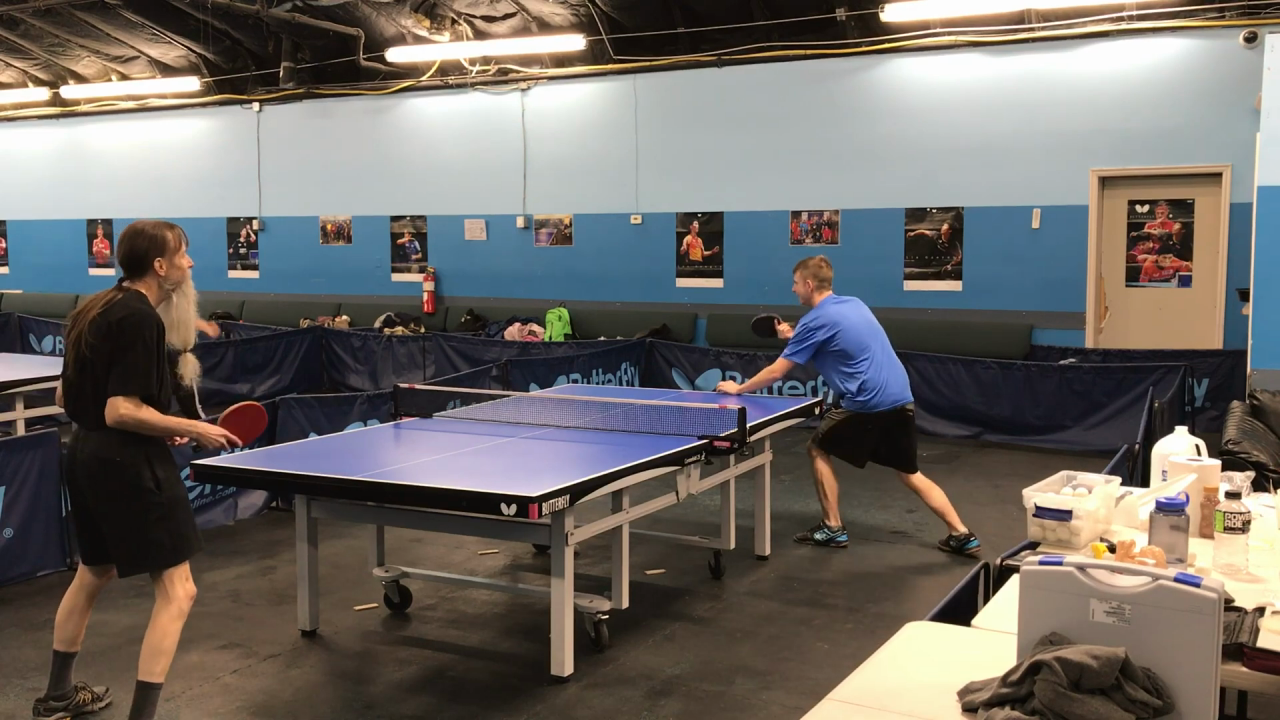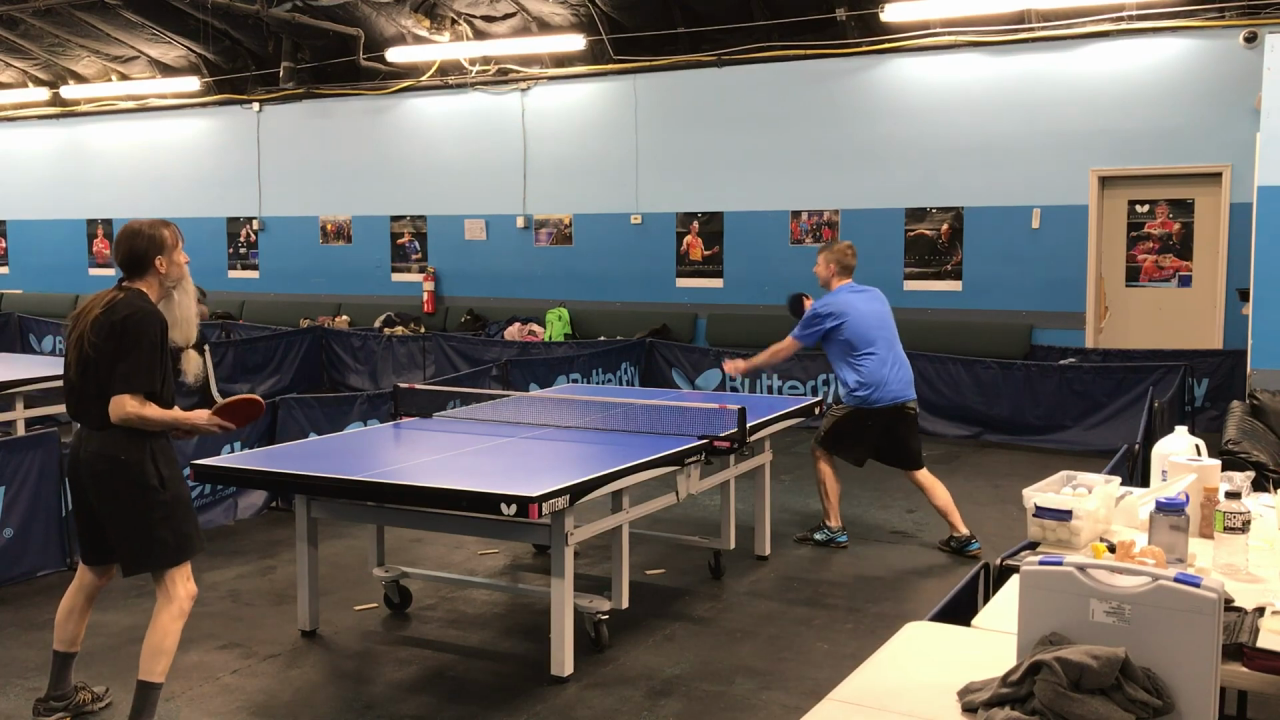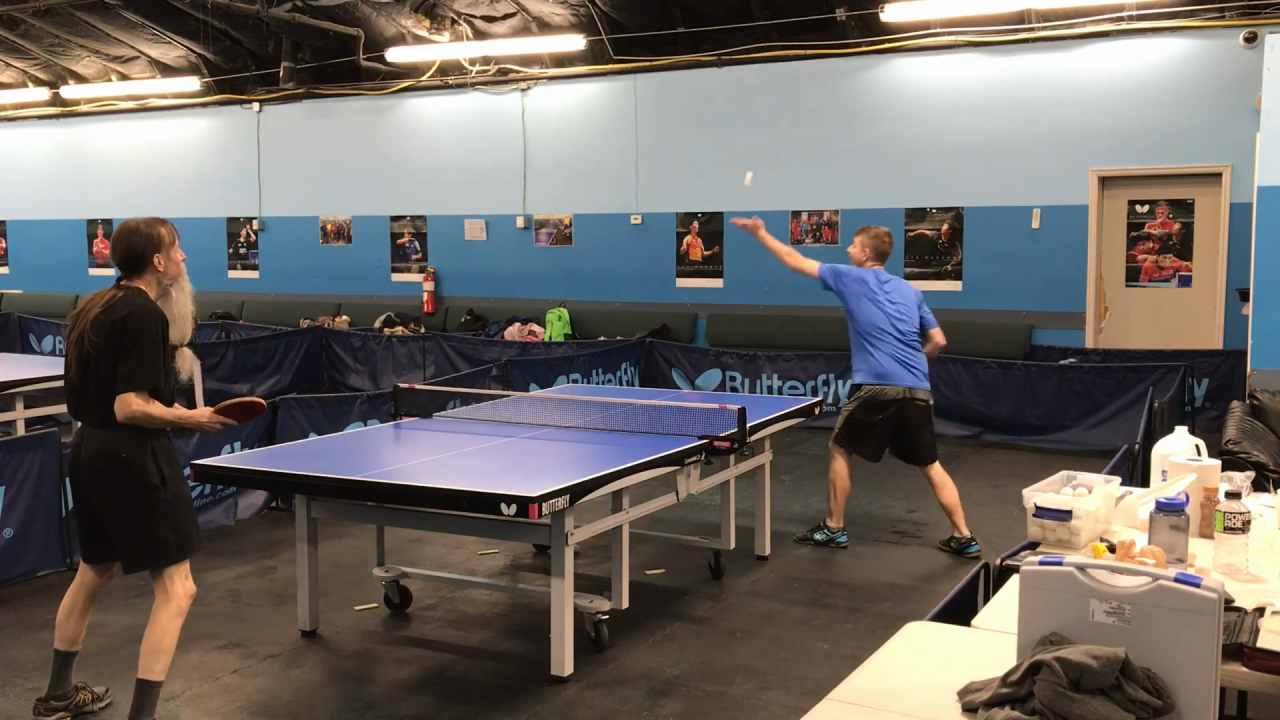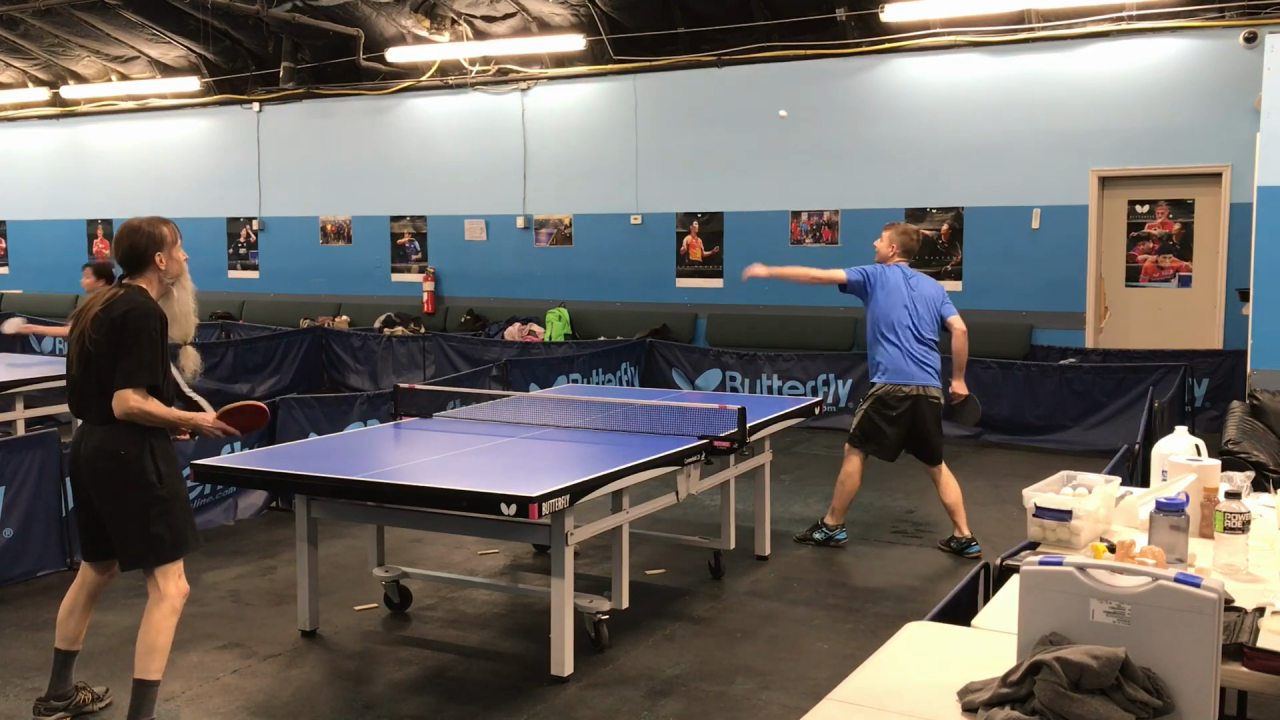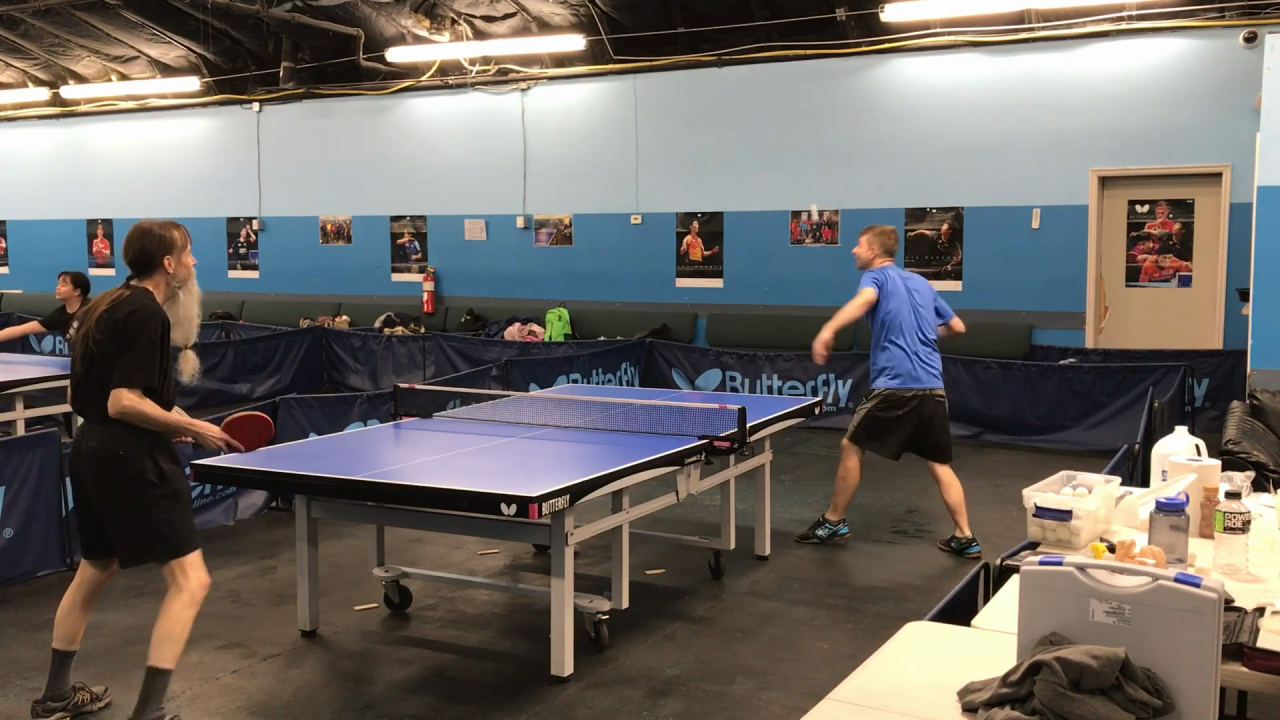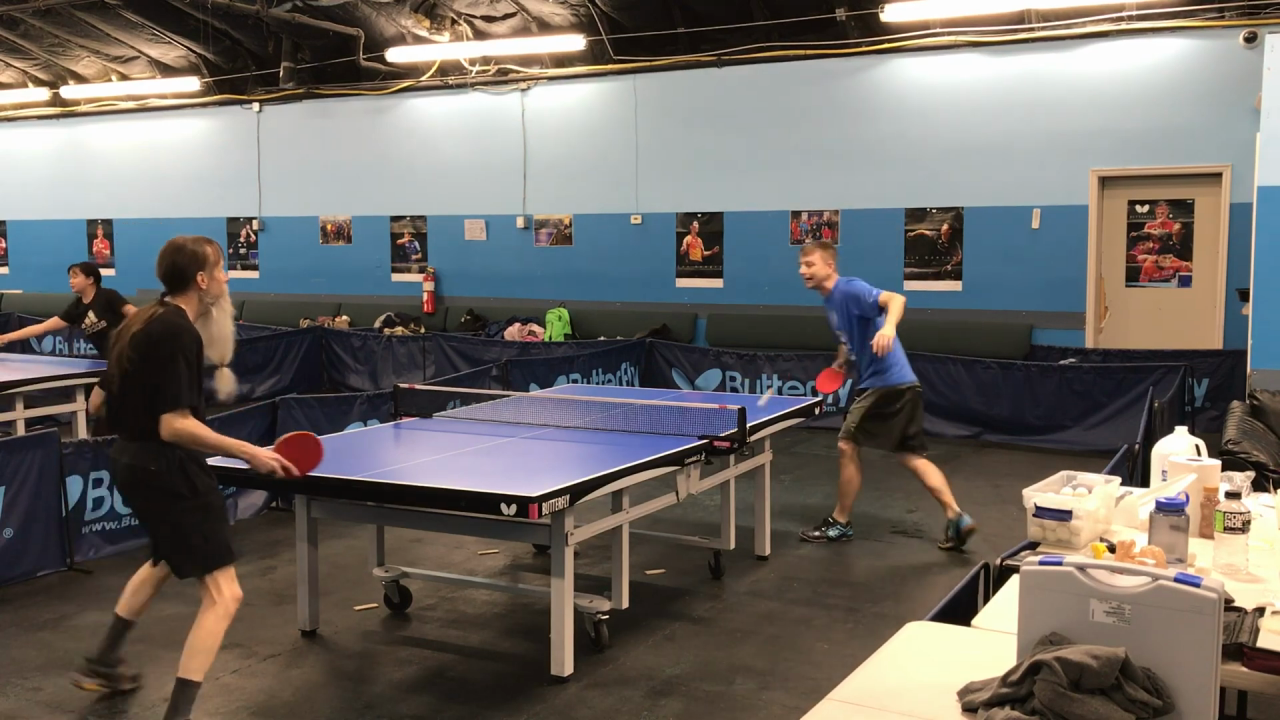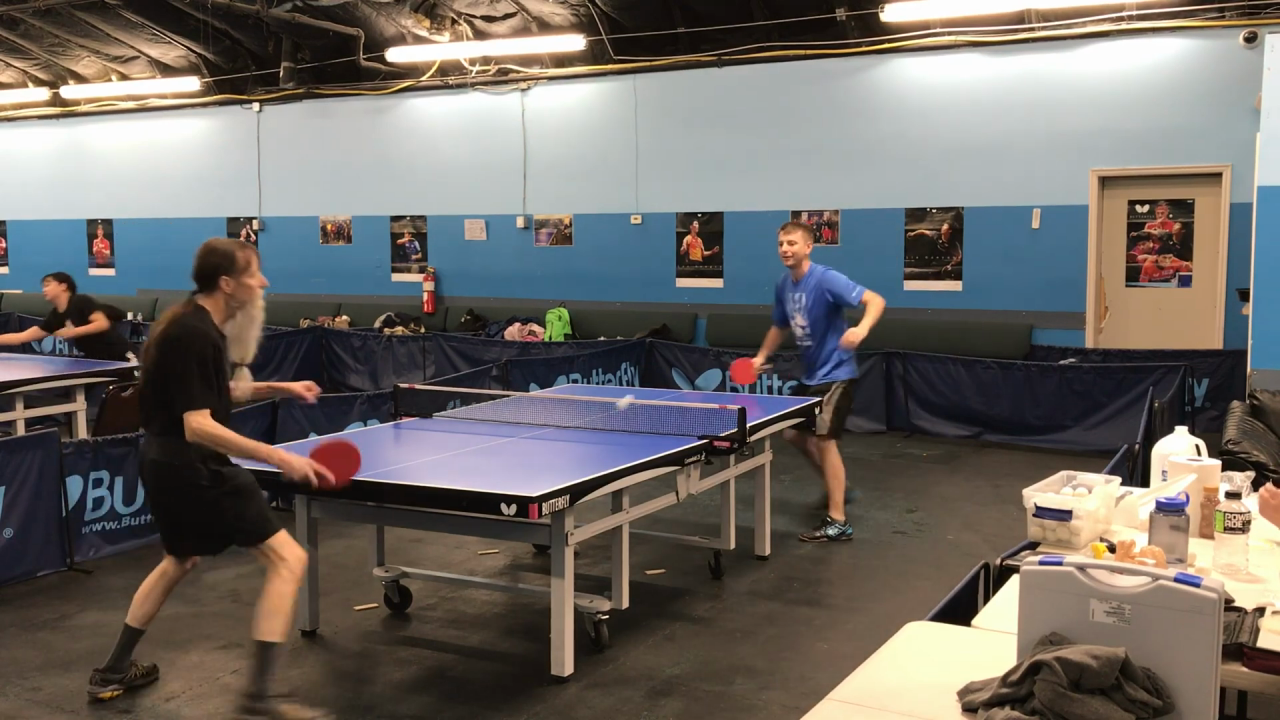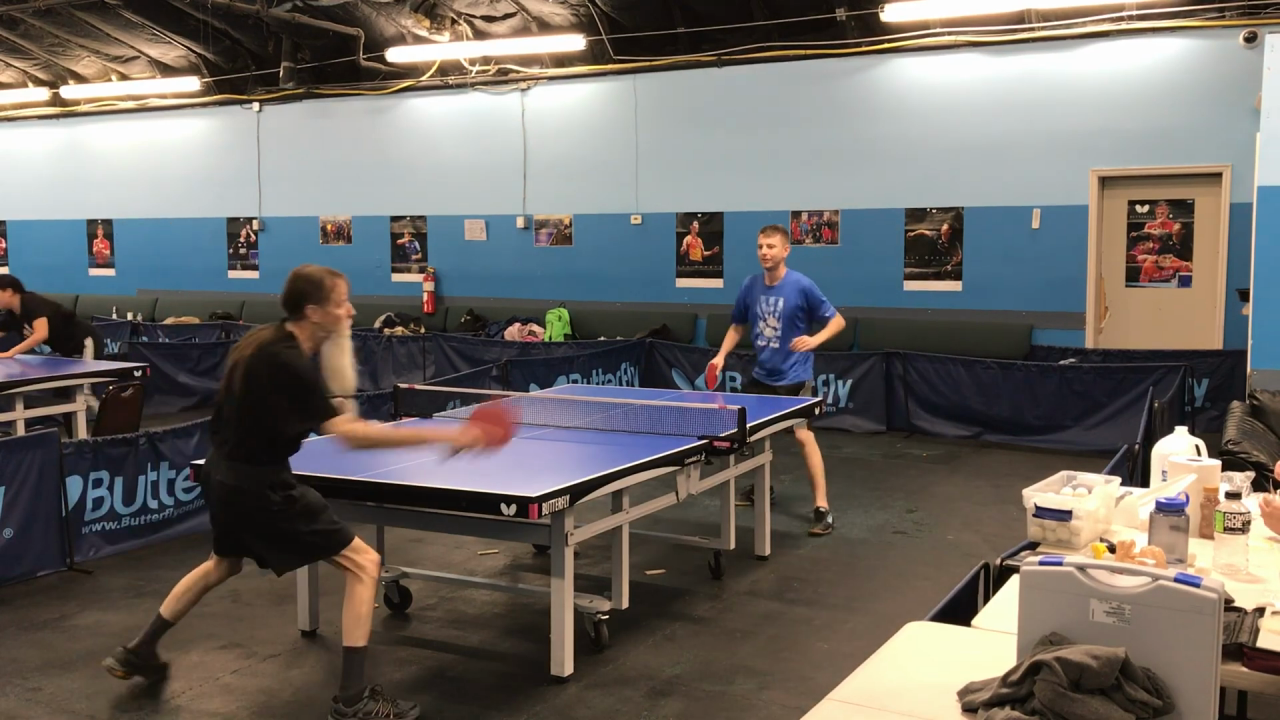
dt=0.3s
person 1, frame 1
left shoulder: (95, 309)
right shoulder: (140, 320)
left elbow: (65, 397)
right elbow: (121, 412)
right wrist: (193, 429)
left hip: (87, 454)
right hip: (128, 464)
left knee: (93, 572)
right knee: (176, 591)
person 1, frame 2
left shoulder: (95, 309)
right shoulder: (143, 318)
left elbow: (91, 394)
right elbow: (126, 409)
left wrist: (165, 414)
right wrist: (190, 420)
left hip: (89, 453)
right hip: (131, 461)
left knee: (93, 572)
right knee: (178, 591)
person 1, frame 3
left shoulder: (95, 308)
right shoulder: (143, 316)
right elbow: (131, 409)
left wrist: (169, 410)
right wrist: (191, 418)
left hip: (91, 451)
right hip: (131, 458)
left knee: (94, 571)
right knee: (176, 589)
person 1, frame 4
left shoulder: (98, 306)
right shoulder: (144, 313)
right elbow: (128, 404)
left wrist: (167, 416)
right wrist: (192, 420)
left hip: (92, 448)
right hip: (130, 456)
left knee: (96, 570)
right knee: (169, 588)
person 1, frame 5
left shoulder: (107, 306)
right shoulder: (147, 315)
left elbow: (86, 392)
right elbow: (124, 403)
left wrist: (166, 419)
right wrist: (194, 427)
left hip: (93, 450)
right hip: (132, 458)
left knee: (94, 571)
right knee: (190, 581)
person 1, frame 6
left shoulder: (143, 322)
right shoulder: (179, 333)
left elbow: (115, 402)
right elbow: (175, 427)
right wrist: (250, 453)
left hip: (132, 461)
right hip: (164, 469)
left knee: (168, 558)
right knee: (222, 595)
left ankle: (103, 662)
person 1, frame 7
left shoulder: (201, 324)
right shoulder: (195, 336)
right elbow: (198, 427)
left wrist: (280, 388)
right wrist: (278, 458)
left hip: (165, 462)
right hip: (193, 466)
left knee: (179, 561)
right knee: (287, 558)
left ankle: (114, 670)
person 1, frame 8
left shoulder: (268, 342)
right shoulder: (286, 363)
right elbow: (350, 432)
left wrist: (327, 406)
right wrist: (439, 435)
left hip: (224, 474)
right hip: (258, 485)
left knee: (223, 562)
right knee: (363, 565)
left ankle: (138, 652)
person 2, frame 1
left shoulder: (815, 321)
right shoulder: (854, 304)
left elbow: (776, 372)
left wrist: (739, 388)
right wrist: (795, 334)
left hip: (867, 404)
right hip: (901, 399)
left knee: (818, 451)
right knee: (911, 474)
left ankle: (833, 528)
right ankle: (962, 534)
person 2, frame 2
left shoulder: (827, 307)
right shoulder: (875, 295)
left elbow: (784, 349)
left wrist: (744, 365)
left hip: (867, 400)
right hip: (904, 396)
left knee: (822, 451)
right knee: (917, 471)
left ankle: (833, 528)
right ankle: (963, 535)
person 2, frame 3
left shoulder: (851, 278)
right shoulder: (911, 291)
left elbow: (797, 261)
right elbow: (938, 341)
left wrist: (761, 235)
left hip: (876, 387)
right hip: (916, 390)
left knee: (839, 451)
right knee: (930, 466)
left ankle: (834, 528)
right ankle: (963, 537)
person 2, frame 4
left shoulder: (876, 275)
right shoulder: (934, 287)
left elbow: (821, 276)
right elbow: (960, 330)
left wrist: (769, 271)
right wrist: (958, 378)
left hip: (891, 385)
right hip: (929, 387)
left knee: (854, 452)
right knee: (936, 465)
left ankle: (833, 526)
right ankle: (964, 537)
person 2, frame 5
left shoulder: (875, 275)
right shoulder: (922, 283)
left elbow: (862, 300)
right elbow: (957, 327)
left wrist: (827, 331)
left hip: (893, 384)
right hip: (932, 386)
left knee: (852, 447)
right knee: (939, 464)
left ankle: (833, 522)
right ankle: (965, 537)
person 2, frame 6
left shoulder: (851, 289)
right shoulder: (831, 301)
left elbow: (896, 299)
left wrist: (888, 328)
right wrist: (841, 360)
left hip: (885, 382)
right hip: (901, 383)
left knee: (847, 446)
right knee: (913, 456)
left ankle: (840, 522)
right ankle: (956, 517)
person 2, frame 7
left shoulder: (828, 279)
right shoulder: (783, 285)
left elbow: (876, 301)
right elbow: (779, 327)
left wrist: (862, 328)
right wrist: (761, 357)
left hip: (835, 375)
right hip: (812, 376)
left knee: (825, 442)
right knee: (794, 435)
left ankle: (837, 521)
right ankle: (836, 491)
person 2, frame 8
left shoulder: (802, 286)
right shoulder: (750, 285)
left elbow: (837, 321)
right elbow: (738, 325)
left wrist: (815, 339)
right wrist: (721, 355)
left hip: (795, 378)
right hip: (762, 376)
left knee: (803, 435)
left ankle: (822, 509)
